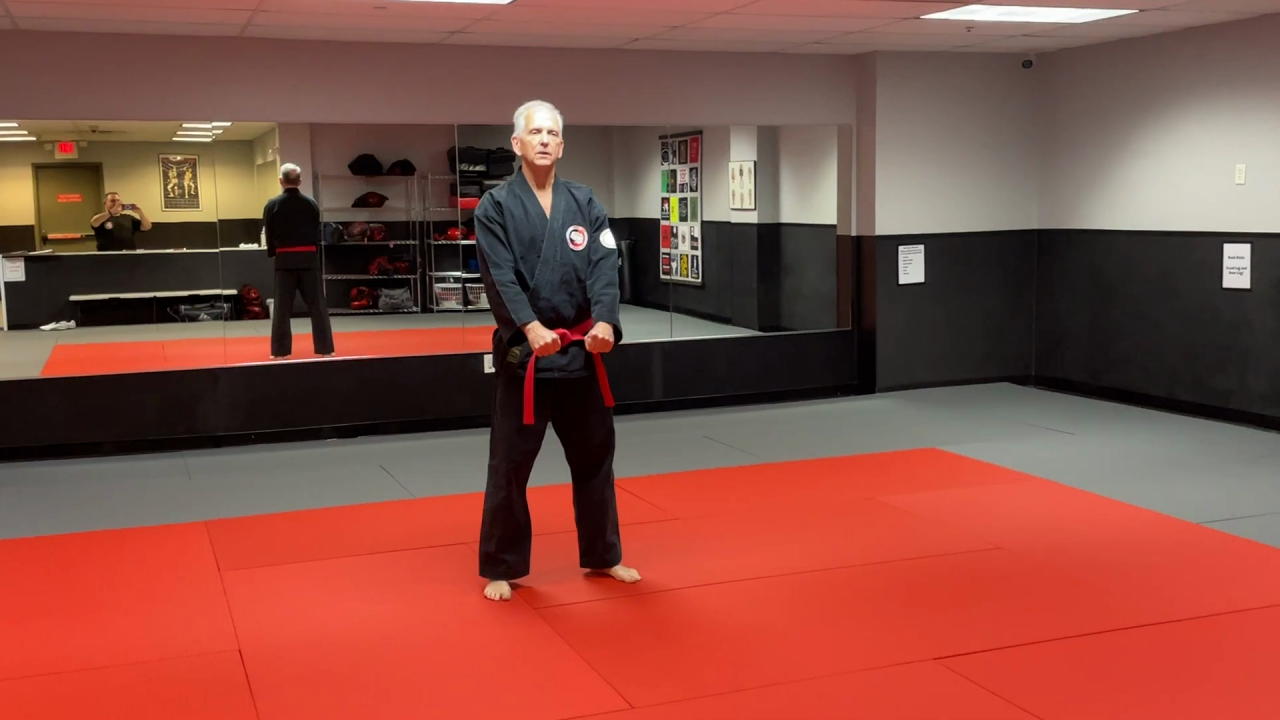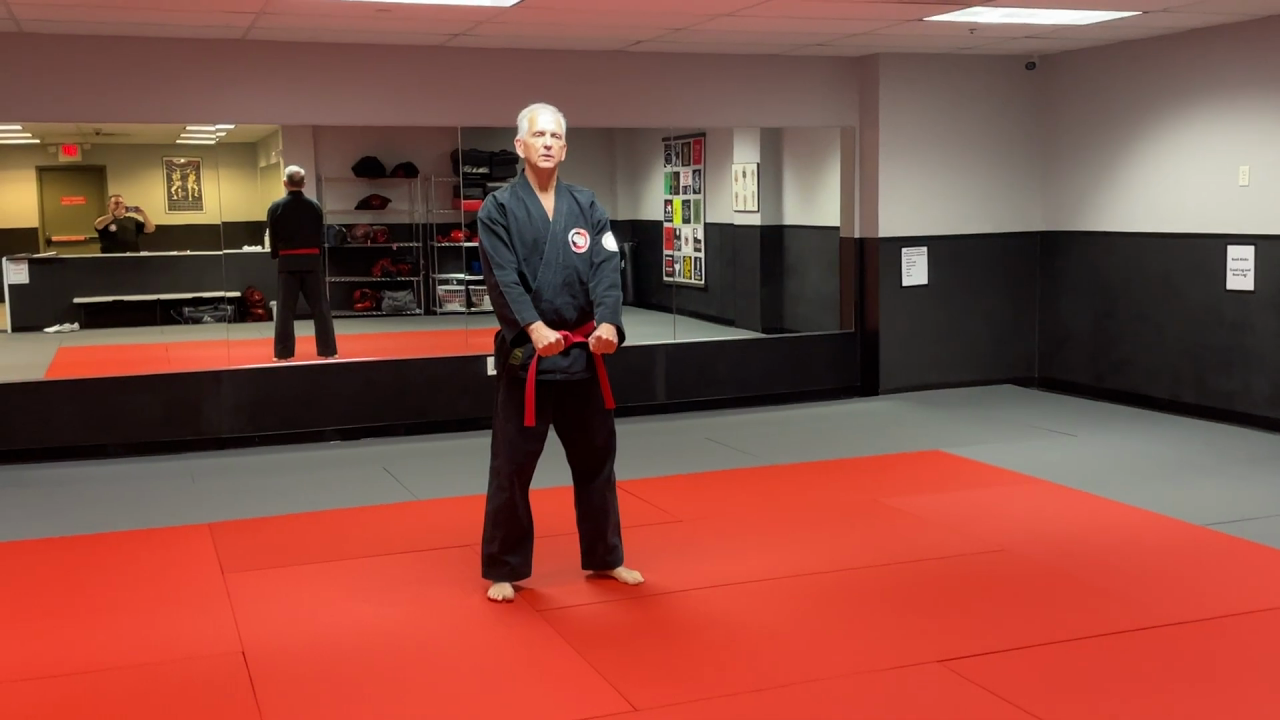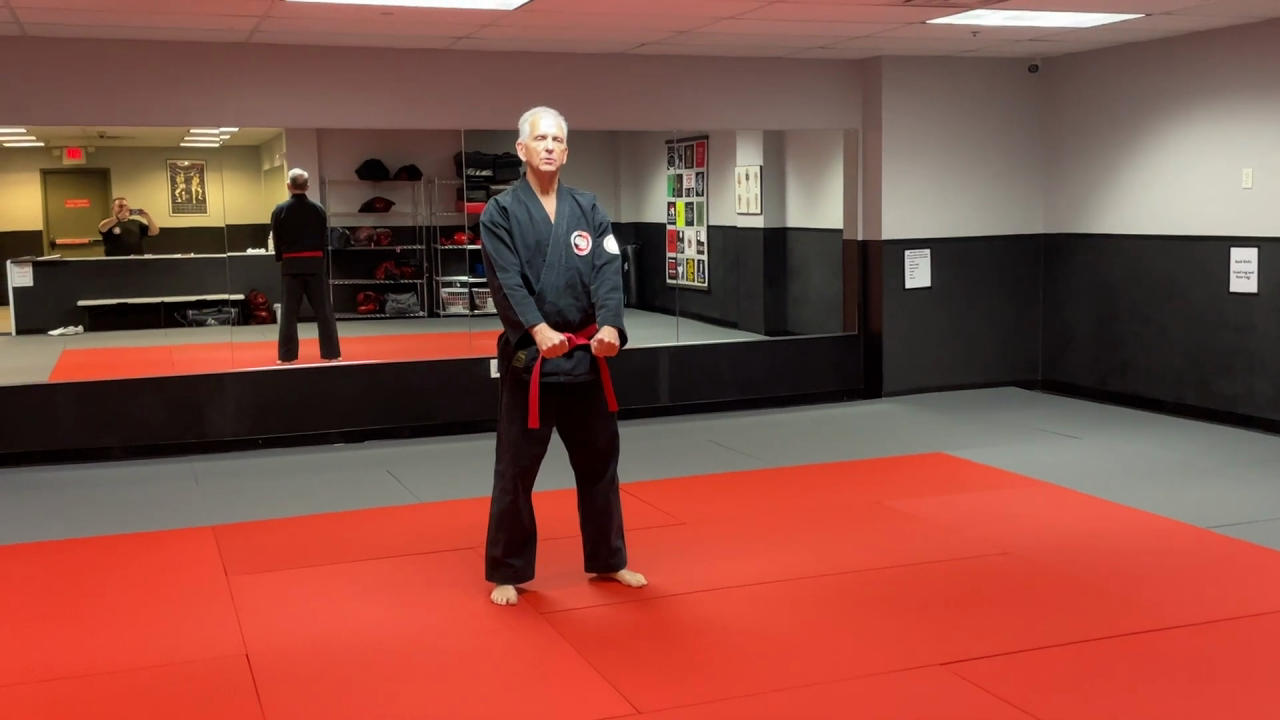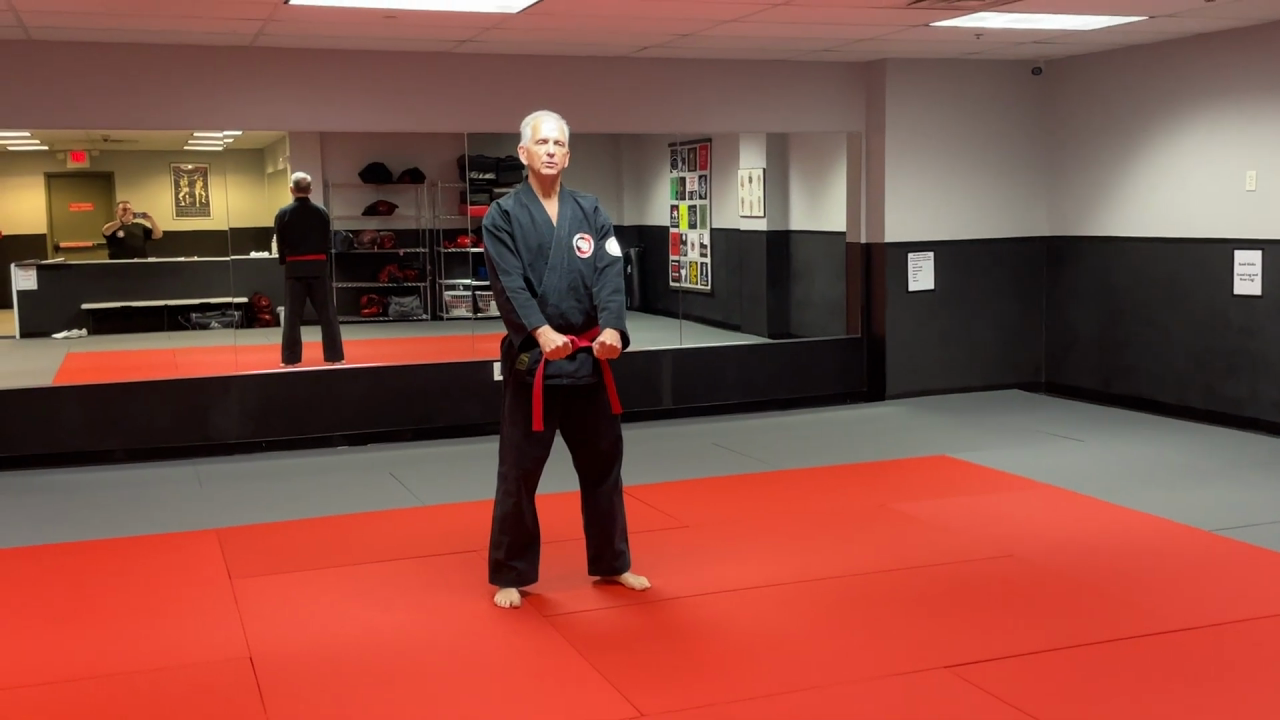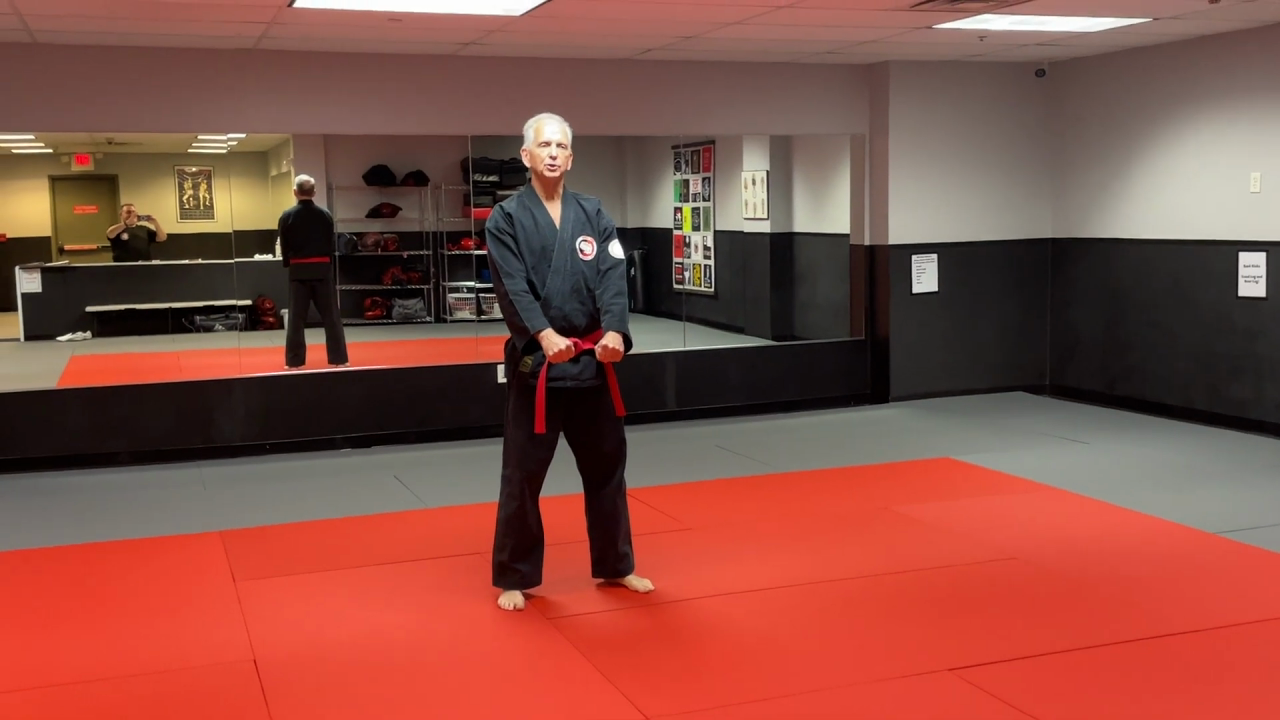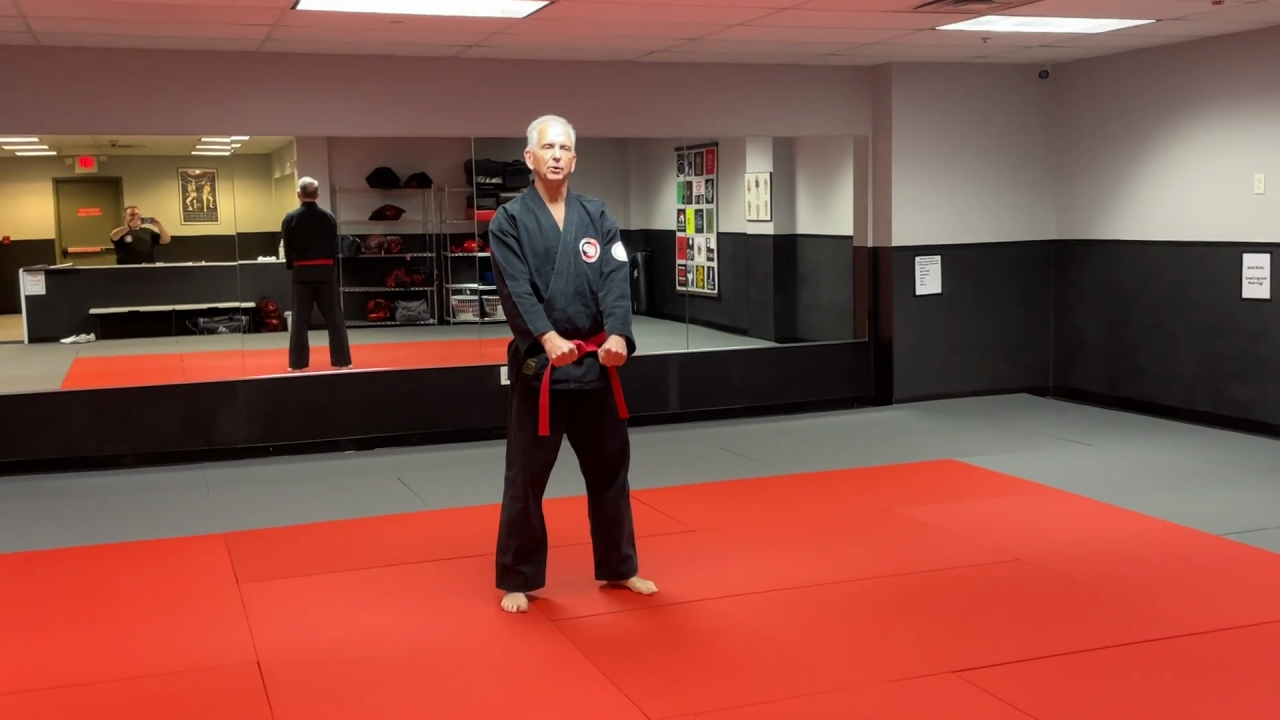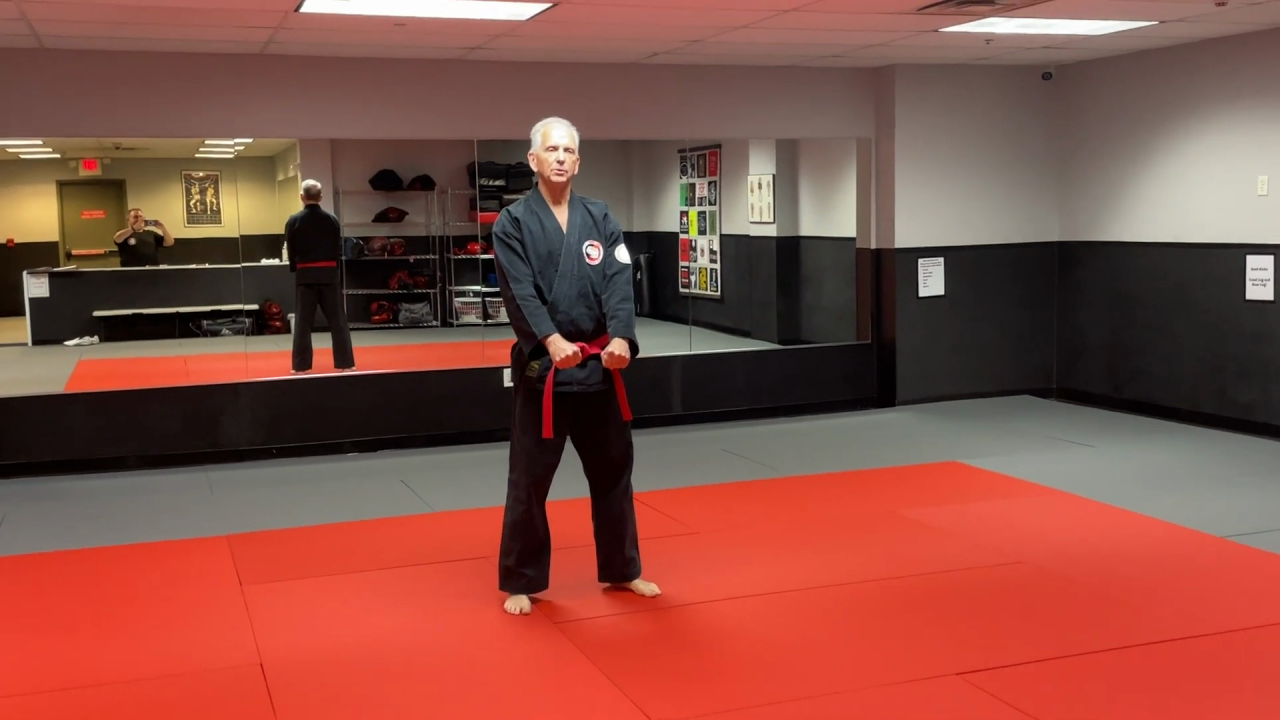
dt=0.2s
person 1, frame 1
left shoulder: (584, 202)
right shoulder: (496, 206)
left elbow: (604, 267)
right elbow: (499, 276)
left wrist: (604, 321)
right wrist: (530, 328)
left hip: (581, 349)
right hip: (523, 350)
left knee: (595, 457)
right knee: (510, 464)
left ankle: (602, 556)
right ankle: (501, 568)
person 1, frame 2
left shoulder: (586, 206)
right shoulder: (498, 208)
left elbow: (606, 268)
right elbow: (503, 279)
left wrist: (607, 322)
right wrist: (534, 328)
left hip: (582, 352)
right hip: (525, 353)
left knee: (596, 459)
right knee: (512, 466)
left ankle: (604, 558)
right ankle: (503, 569)
person 1, frame 3
left shoulder: (588, 209)
right shoulder: (501, 212)
left elbow: (607, 271)
right elbow: (506, 281)
left wrist: (610, 325)
right wrist: (538, 330)
left hip: (585, 354)
right hip: (528, 356)
left knee: (599, 461)
right knee: (516, 469)
left ankle: (608, 561)
right ankle: (507, 573)
person 1, frame 4
left shoulder: (590, 211)
right shoulder: (503, 215)
left elbow: (609, 273)
right elbow: (509, 284)
left wrist: (611, 328)
right wrist: (541, 332)
left hip: (587, 357)
right hip: (531, 358)
left knee: (602, 464)
right knee: (519, 472)
left ankle: (611, 563)
right ankle: (510, 575)
person 1, frame 5
left shoulder: (593, 214)
right shoulder: (506, 218)
left elbow: (611, 276)
right elbow: (512, 288)
left wrist: (614, 331)
right wrist: (544, 336)
left hip: (591, 359)
right hip: (535, 361)
left knee: (606, 466)
right knee: (523, 474)
left ankle: (615, 566)
right ankle: (514, 577)
person 1, frame 6
left shoulder: (596, 215)
right shoulder: (509, 220)
left elbow: (615, 279)
right elbow: (515, 289)
left wrist: (617, 334)
right wrist: (547, 338)
left hip: (595, 361)
right hip: (538, 363)
left knee: (609, 468)
right knee: (526, 476)
left ankle: (618, 568)
right ankle: (517, 579)
person 1, frame 7
left shoulder: (600, 218)
right shoulder: (513, 223)
left elbow: (618, 282)
right elbow: (519, 292)
left wrist: (620, 337)
right wrist: (552, 341)
left hip: (599, 363)
right hip: (541, 365)
left knee: (613, 470)
right knee: (529, 479)
left ankle: (621, 570)
right ankle: (520, 582)
person 2, frame 1
left shoulder: (273, 205)
right shoulder: (311, 204)
left elbow: (269, 236)
right elbow: (318, 233)
left wrist: (274, 254)
left hip: (284, 259)
right hip: (308, 258)
left knee: (282, 306)
right knee: (317, 304)
left ankle: (280, 351)
right ankle: (325, 349)
person 2, frame 2
left shoulder: (276, 207)
right shoulder: (314, 206)
left elbow: (273, 238)
right elbow: (321, 236)
left wrist: (278, 256)
left hip: (287, 261)
right hip: (311, 260)
left knee: (285, 309)
right knee: (320, 307)
left ankle: (283, 353)
right ankle: (328, 351)
person 2, frame 3
left shoulder: (280, 210)
right shoulder: (318, 209)
left elbow: (276, 241)
right elbow: (324, 238)
left hip: (291, 264)
right hip: (315, 263)
left knee: (289, 311)
right knee: (324, 310)
left ankle: (287, 356)
right ankle: (331, 353)
person 2, frame 4
left shoulder: (283, 214)
right shoulder: (321, 212)
left elbow: (280, 244)
right elbow: (328, 242)
left hip: (295, 267)
right hip: (318, 266)
left knee: (292, 314)
right knee: (327, 313)
left ankle: (290, 359)
right ankle: (335, 356)
person 2, frame 5
left shoulder: (287, 216)
right shoulder: (325, 215)
left elbow: (284, 247)
right elbow: (331, 244)
left hip: (298, 270)
right hip: (322, 269)
left knee: (296, 317)
right knee: (331, 315)
left ankle: (294, 361)
right ankle: (339, 358)
person 2, frame 6
left shoulder: (290, 219)
right shoulder: (328, 217)
left elbow: (287, 249)
right elbow: (335, 247)
left hip: (302, 272)
right hip: (325, 271)
left knee: (300, 319)
right knee: (334, 317)
left ankle: (297, 363)
right ankle: (342, 361)
person 2, frame 7
left shoulder: (294, 221)
right shoulder: (332, 219)
left elbow: (291, 251)
right elbow: (338, 249)
left hip: (305, 274)
right hip: (328, 273)
left knee: (303, 321)
right knee: (337, 320)
left ankle: (301, 365)
right ankle: (345, 363)
